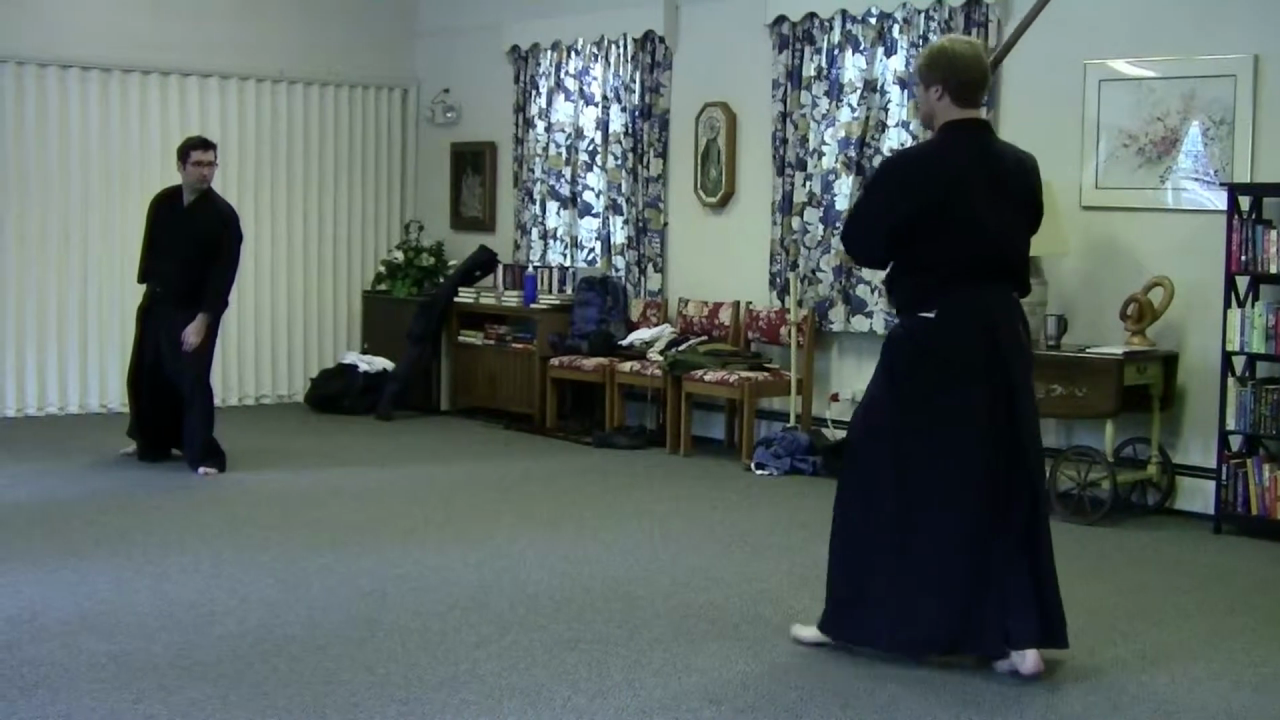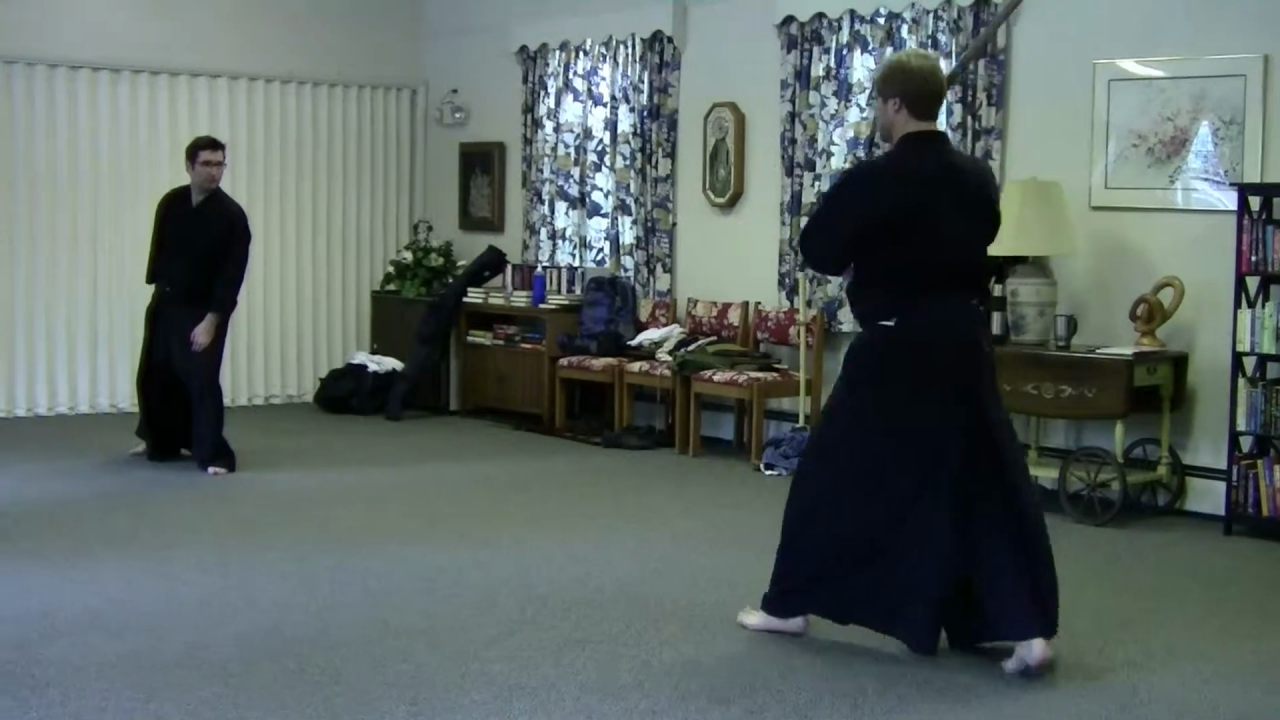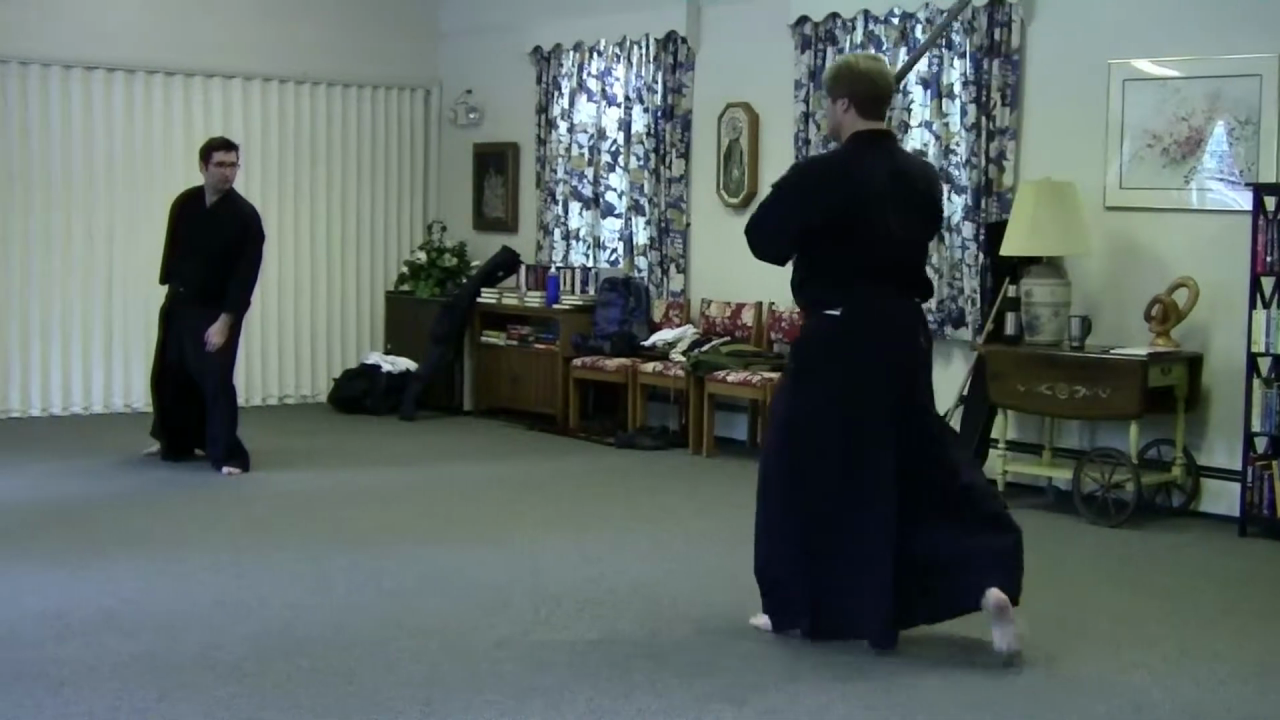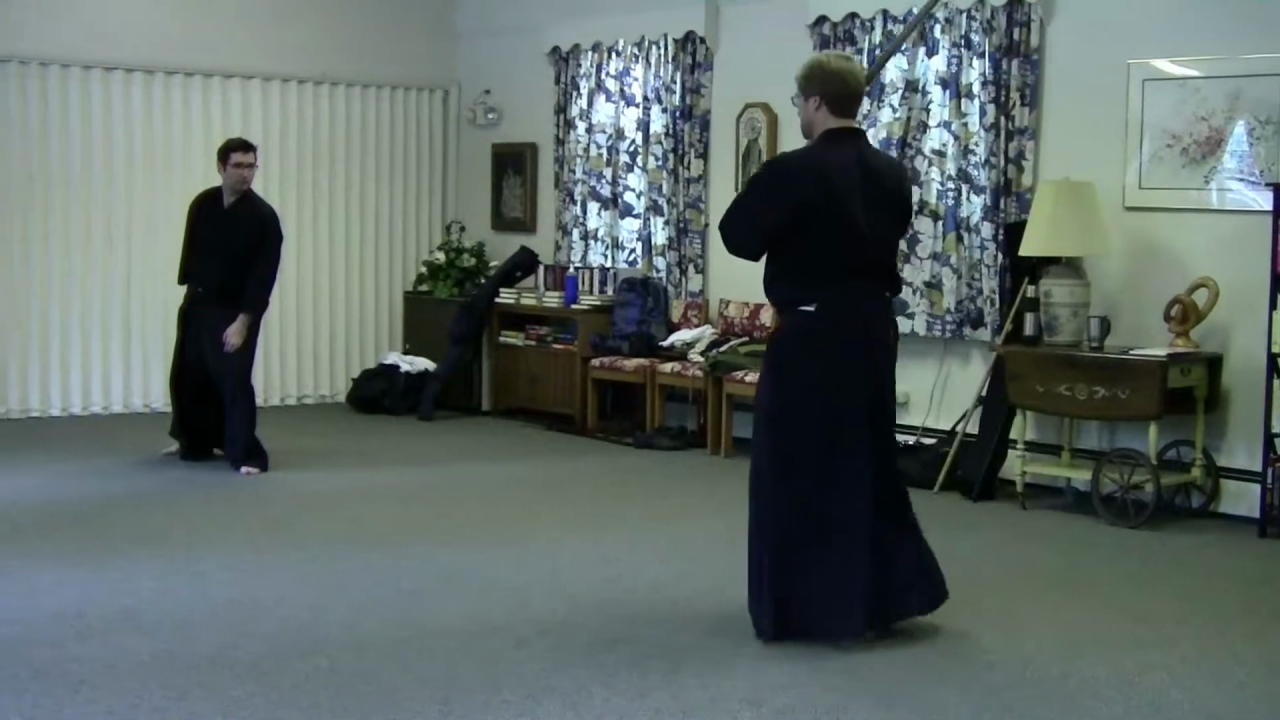
dt=0.2s
person 1, frame 1
left shoulder: (911, 169)
right shoulder: (1022, 168)
left elbow: (861, 244)
left hip: (933, 337)
right hip: (1002, 334)
left knee: (883, 470)
right knee: (1010, 480)
left ankle: (855, 619)
right ankle: (1022, 636)
person 1, frame 2
left shoulder: (872, 179)
right shoulder: (977, 177)
left elbow: (819, 251)
left hip: (896, 344)
right hip: (962, 340)
left knee: (834, 466)
right knee: (990, 478)
left ankle: (789, 604)
right ankle: (1027, 627)
person 1, frame 3
left shoulder: (819, 175)
right shoulder: (923, 177)
left elbow: (765, 241)
left hip: (836, 338)
right hip: (903, 333)
left knee: (798, 466)
right knee: (926, 464)
left ankle: (795, 608)
right ankle: (989, 581)
person 1, frame 4
left shoulder: (792, 172)
right shoulder: (893, 173)
left elbow: (737, 237)
left hip: (812, 331)
right hip: (874, 325)
left knee: (798, 465)
right knee: (866, 457)
left ankle: (803, 607)
right ankle: (900, 589)
person 2, frame 1
left shoulder: (222, 215)
right shoulder: (162, 202)
left elbow: (223, 274)
right elbow: (150, 251)
left wrist: (202, 320)
right wrist: (149, 289)
left hip: (195, 310)
right hip: (157, 304)
left knee: (192, 379)
right knee: (146, 375)
left ankle: (204, 455)
right ankle: (151, 442)
person 2, frame 2
left shoulder: (231, 215)
right shoulder: (171, 202)
left elbow: (232, 274)
right elbow: (159, 251)
left wrist: (211, 320)
right wrist: (159, 290)
left hip: (204, 311)
right hip: (166, 304)
left knee: (202, 379)
right knee: (156, 376)
left ankle: (214, 454)
right ankle: (161, 442)
person 2, frame 3
left shoulder: (245, 216)
right shoulder: (184, 203)
left elbow: (246, 275)
right elbow: (172, 251)
left wrist: (225, 321)
right wrist: (172, 291)
left hip: (217, 311)
right hip: (179, 305)
left knee: (216, 379)
right knee: (169, 376)
left ankle: (228, 455)
right ankle: (175, 442)
person 2, frame 4
left shoulder: (263, 216)
right shoulder: (202, 204)
left elbow: (264, 276)
right elbow: (190, 252)
left wrist: (243, 321)
right wrist: (191, 291)
left hip: (235, 311)
right hip: (198, 305)
left knee: (234, 379)
right knee: (188, 376)
left ankle: (246, 454)
right ankle: (194, 442)
